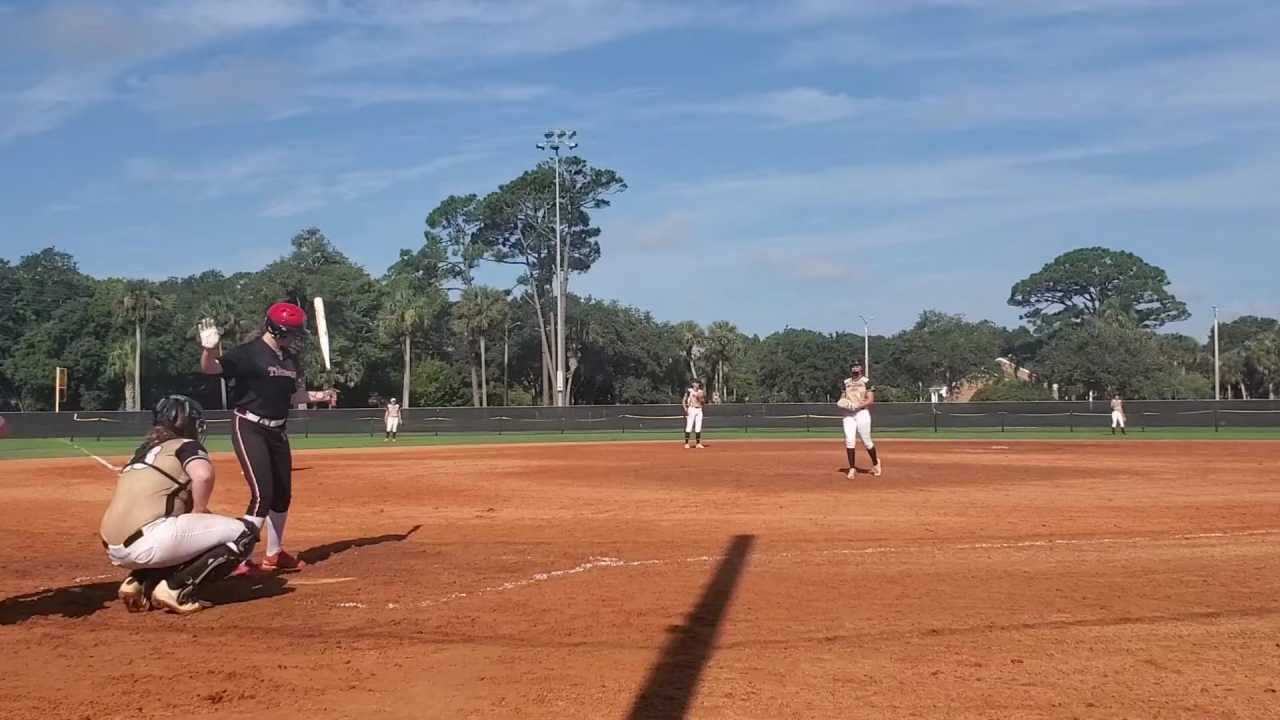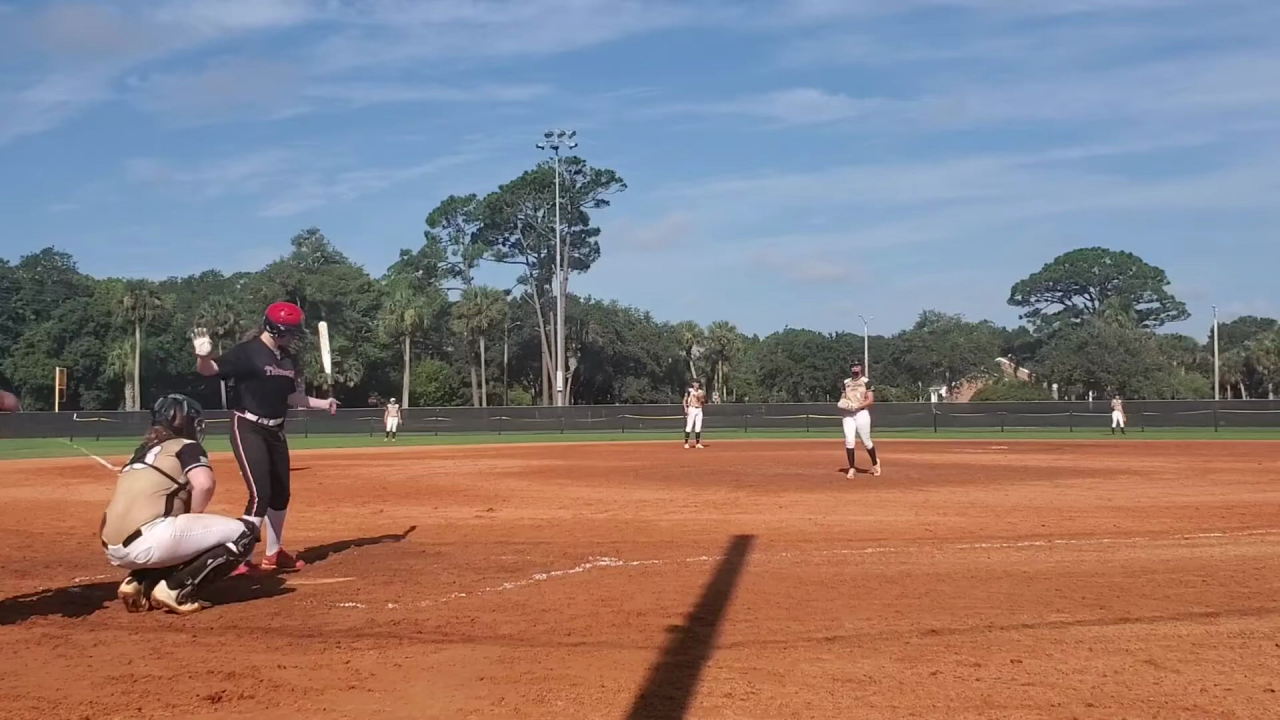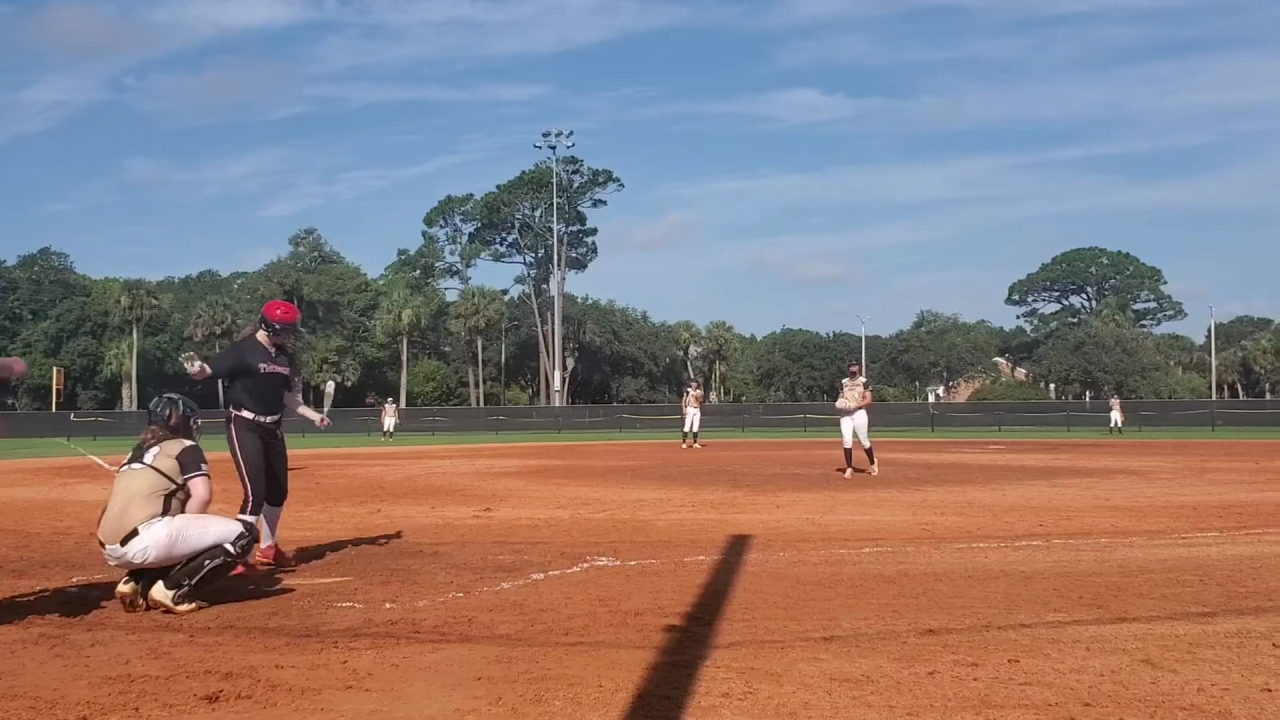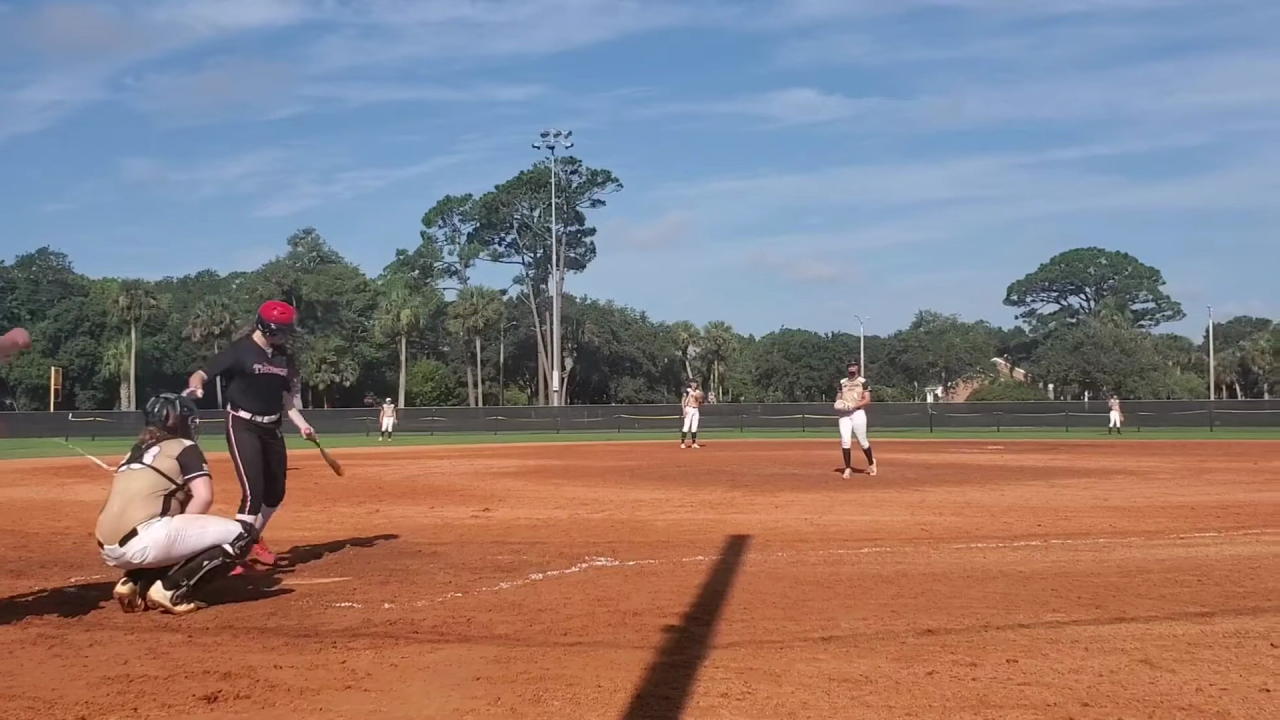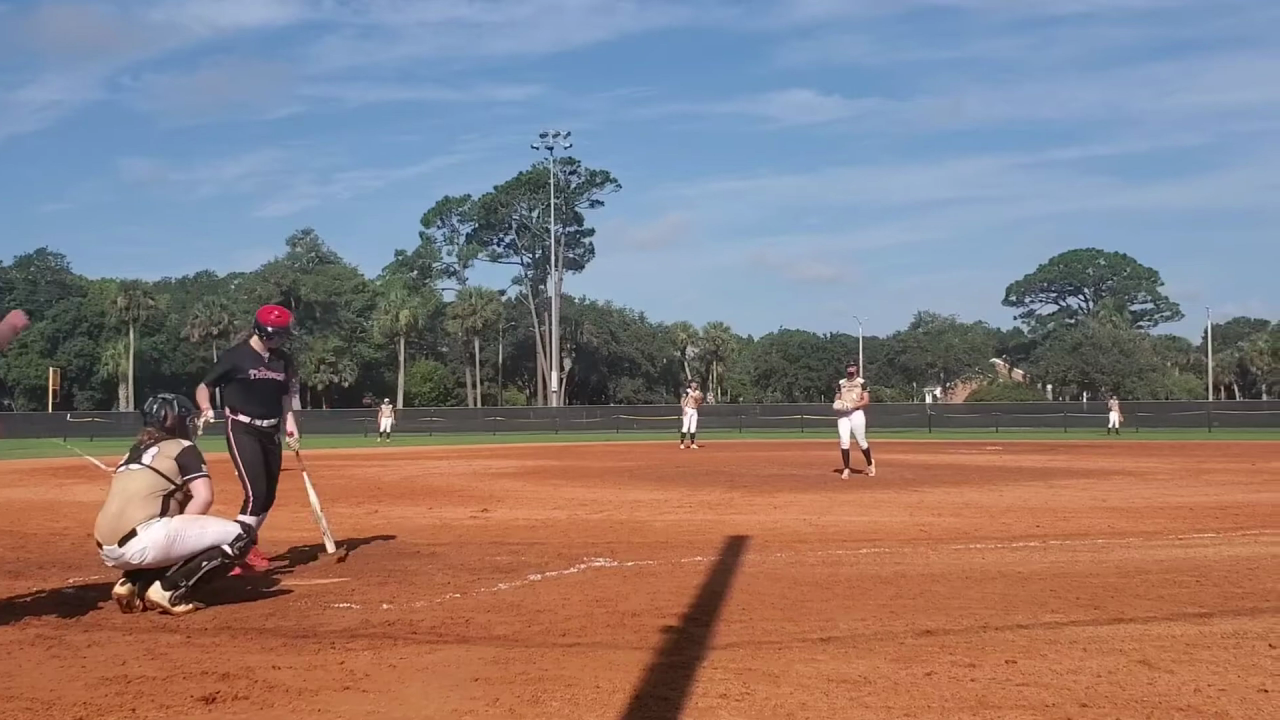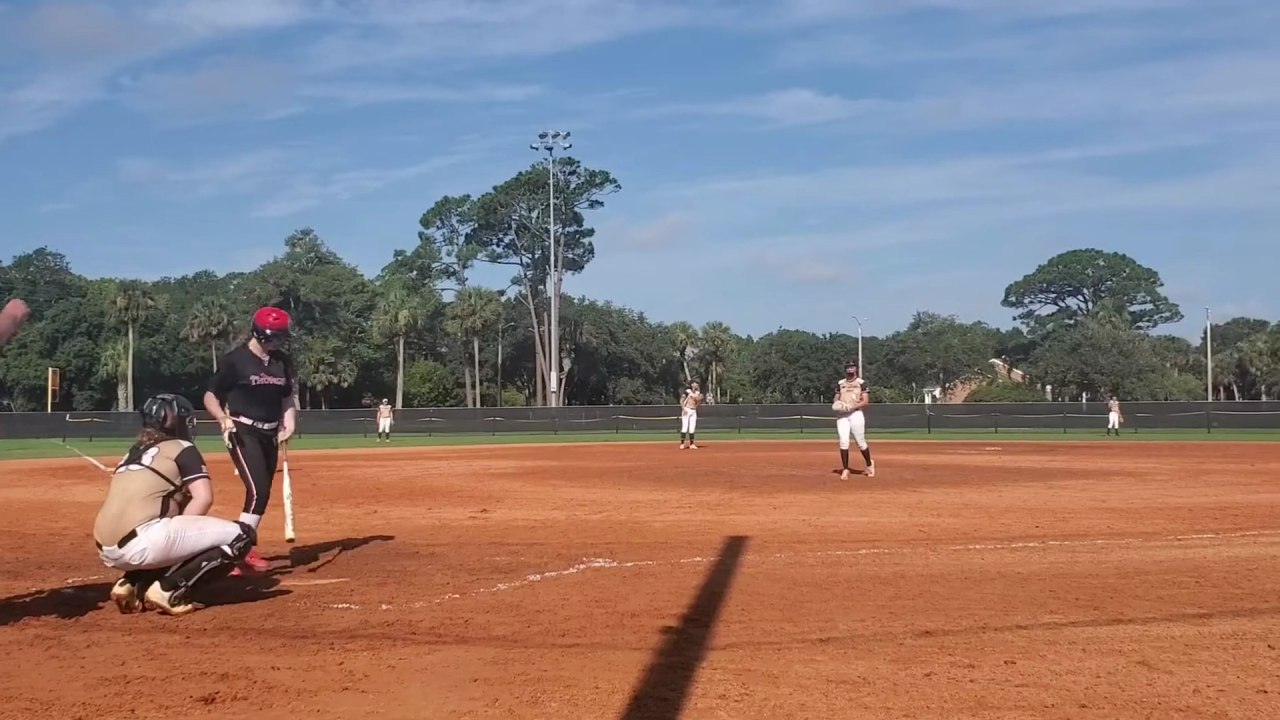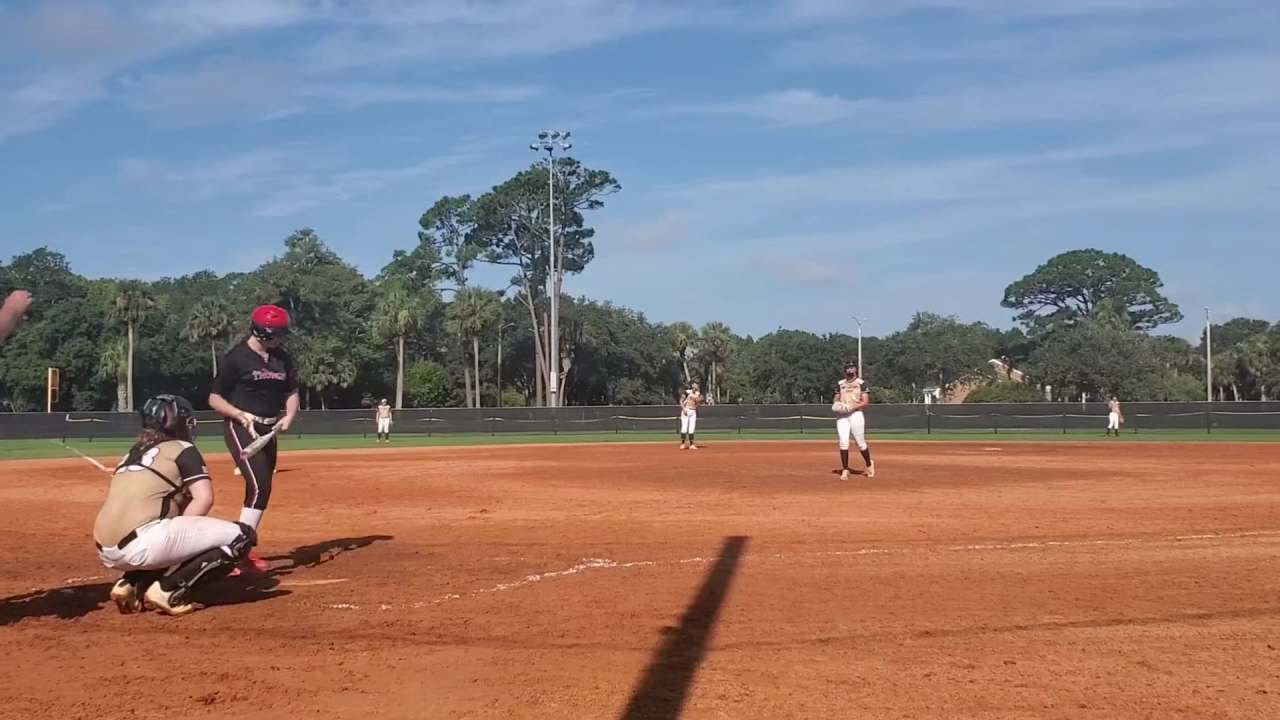
dt=0.1s
person 1, frame 1
left shoulder: (290, 358)
right shoulder: (249, 352)
right elbow: (211, 368)
left wrist: (321, 396)
right wrist: (210, 350)
left hip: (277, 431)
right hip: (250, 429)
left knee: (282, 494)
right knee: (263, 494)
left ankle: (274, 554)
person 1, frame 2
left shoulder: (289, 358)
right shoulder: (247, 351)
right elbow: (208, 370)
left wrist: (321, 402)
right wrist: (203, 355)
left hip: (275, 430)
right hip: (248, 429)
left knee: (281, 493)
right knee: (260, 494)
left ankle: (273, 553)
person 1, frame 3
left shoulder: (286, 355)
right shoulder: (243, 350)
right elbow: (207, 371)
left wrist: (312, 414)
right wrist: (196, 368)
left hip: (273, 428)
right hip: (245, 426)
left knee: (279, 490)
right knee: (256, 492)
left ankle: (267, 547)
person 1, frame 4
left shoulder: (284, 356)
right shoulder: (239, 350)
right elbow: (202, 374)
left wrist: (301, 423)
right wrist: (196, 386)
left hip: (272, 428)
right hip: (243, 426)
left knee: (275, 490)
right knee: (253, 492)
left ankle: (254, 541)
person 1, frame 5
left shoulder: (283, 359)
right shoulder: (236, 355)
right elbow: (204, 387)
left wrist: (292, 427)
right wrist: (206, 409)
left hip: (271, 433)
right hip: (242, 431)
left knee: (268, 495)
right knee: (255, 493)
left ankle: (247, 547)
person 1, frame 6
left shoulder: (282, 361)
right shoulder: (235, 360)
left elbow: (288, 399)
right elbow: (210, 394)
left wrist: (289, 426)
right wrist: (224, 420)
left hip: (270, 434)
right hip: (244, 433)
left knee: (262, 493)
right knee: (258, 492)
person 1, frame 7
left shoulder: (282, 358)
right shoulder: (235, 358)
left elbow: (292, 392)
right elbow: (214, 398)
left wrist: (288, 416)
right wrist: (242, 415)
left hip: (268, 432)
right hip: (242, 429)
left knee: (260, 490)
right knee: (259, 488)
person 2, frame 1
left shoulder: (143, 451)
right shoulder: (186, 445)
right elbow: (203, 475)
right wrist: (198, 513)
left hip: (115, 548)
right hip: (147, 539)
right knee: (244, 532)
left ankle: (139, 583)
right ankle: (175, 589)
person 2, frame 2
left shoulder: (143, 451)
right shoulder: (185, 446)
right elbow: (204, 483)
right wrist: (195, 516)
left hip: (115, 548)
right hip: (147, 539)
right knee: (244, 533)
left ankle: (139, 583)
right ankle: (175, 589)
person 2, frame 3
left shoulder: (139, 451)
right shoulder: (184, 447)
right elbow: (202, 495)
right wrist: (182, 533)
left hip: (111, 548)
right hip: (143, 539)
right knee: (243, 532)
left ankle: (136, 583)
right ankle: (172, 589)
person 2, frame 4
left shoulder: (137, 451)
right shoulder: (183, 447)
right elbow: (204, 496)
right wrist: (181, 533)
left hip: (110, 548)
right hip: (142, 540)
right knee: (242, 534)
left ankle: (134, 583)
right ankle: (171, 589)
person 2, frame 5
left shoulder: (135, 451)
right shoulder: (182, 447)
right elbow: (204, 497)
right wrist: (180, 534)
left hip: (108, 548)
right hip: (141, 540)
right knee: (241, 534)
left ankle: (133, 585)
right ankle: (169, 590)
person 2, frame 6
left shoulder: (135, 452)
right shoulder: (182, 448)
right elbow: (203, 498)
right wrist: (179, 534)
left hip: (107, 549)
right hip: (140, 542)
right knee: (241, 535)
left ankle: (132, 586)
right ankle: (168, 590)
person 2, frame 7
left shoulder: (134, 452)
right shoulder: (181, 448)
right elbow: (204, 498)
right wrist: (179, 535)
left hip: (108, 550)
right hip: (141, 543)
right knee: (241, 535)
left ankle: (131, 585)
right ankle: (168, 590)
